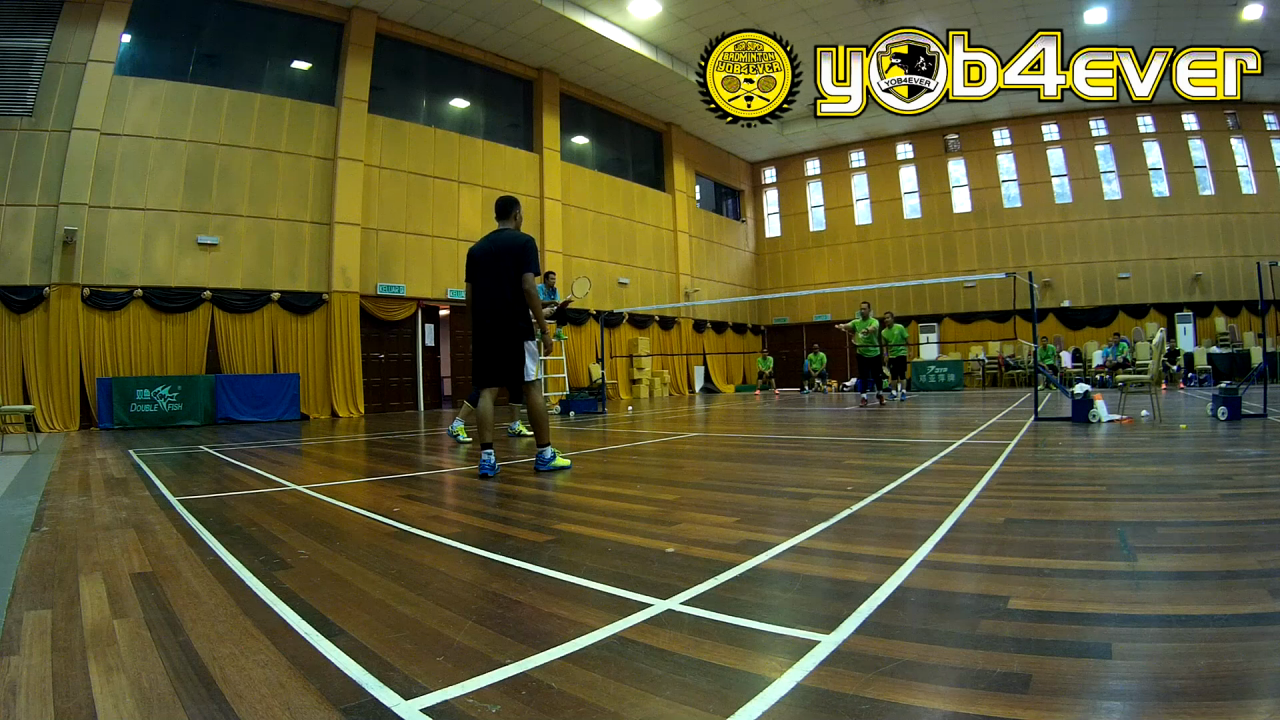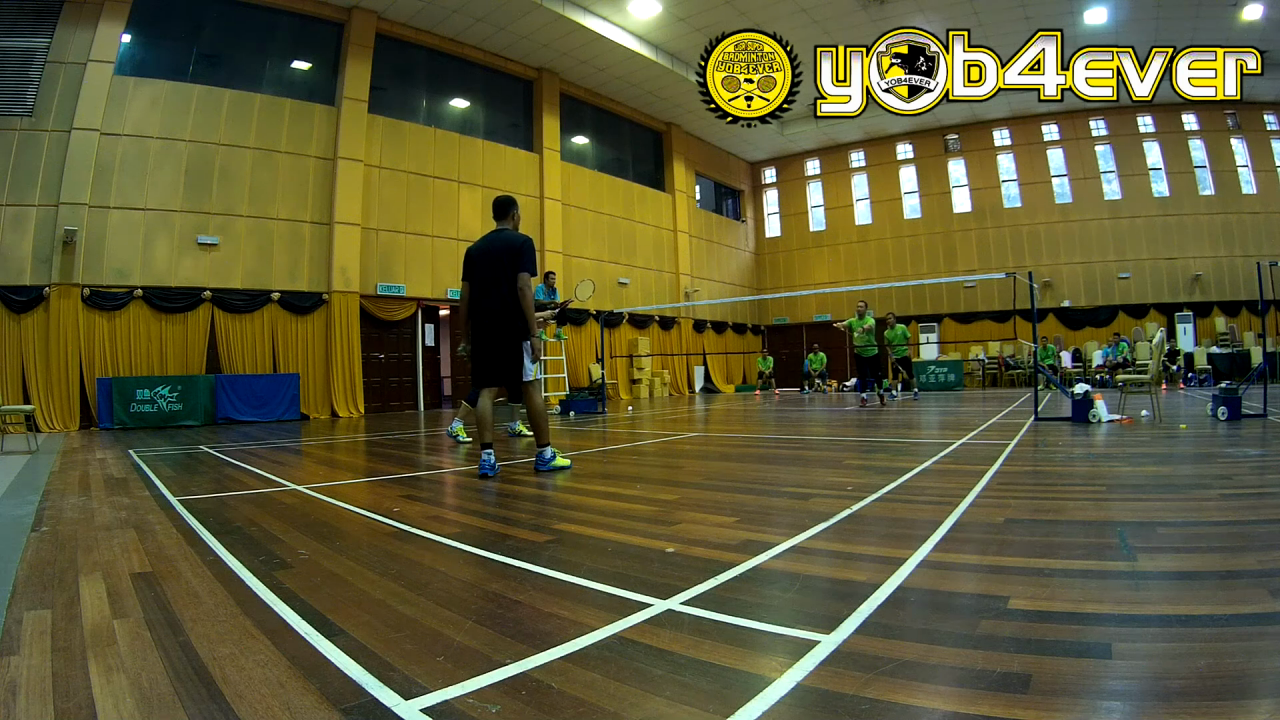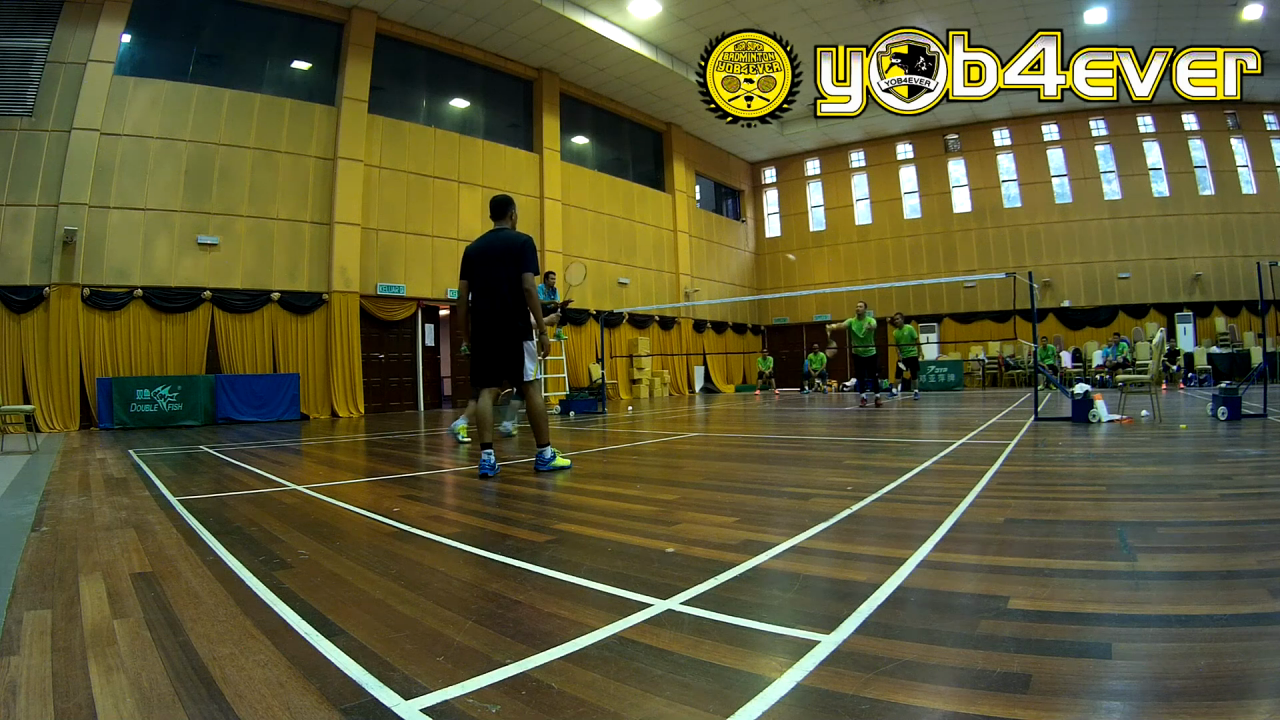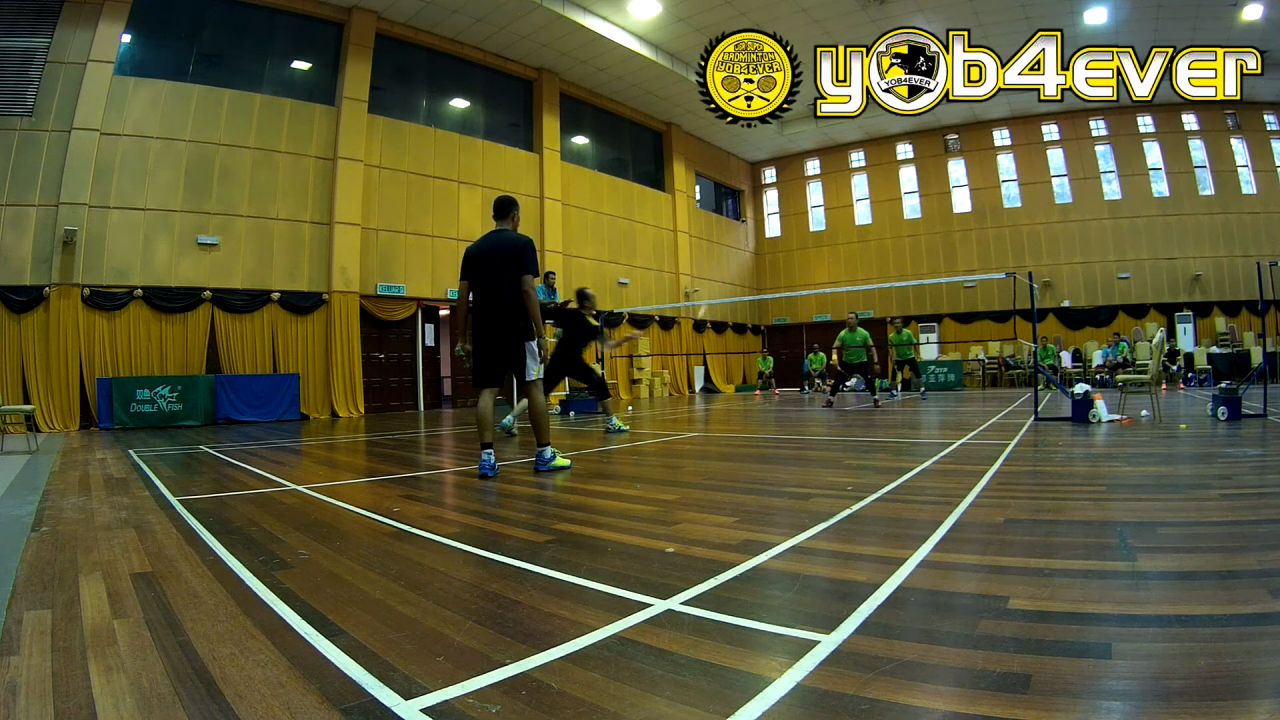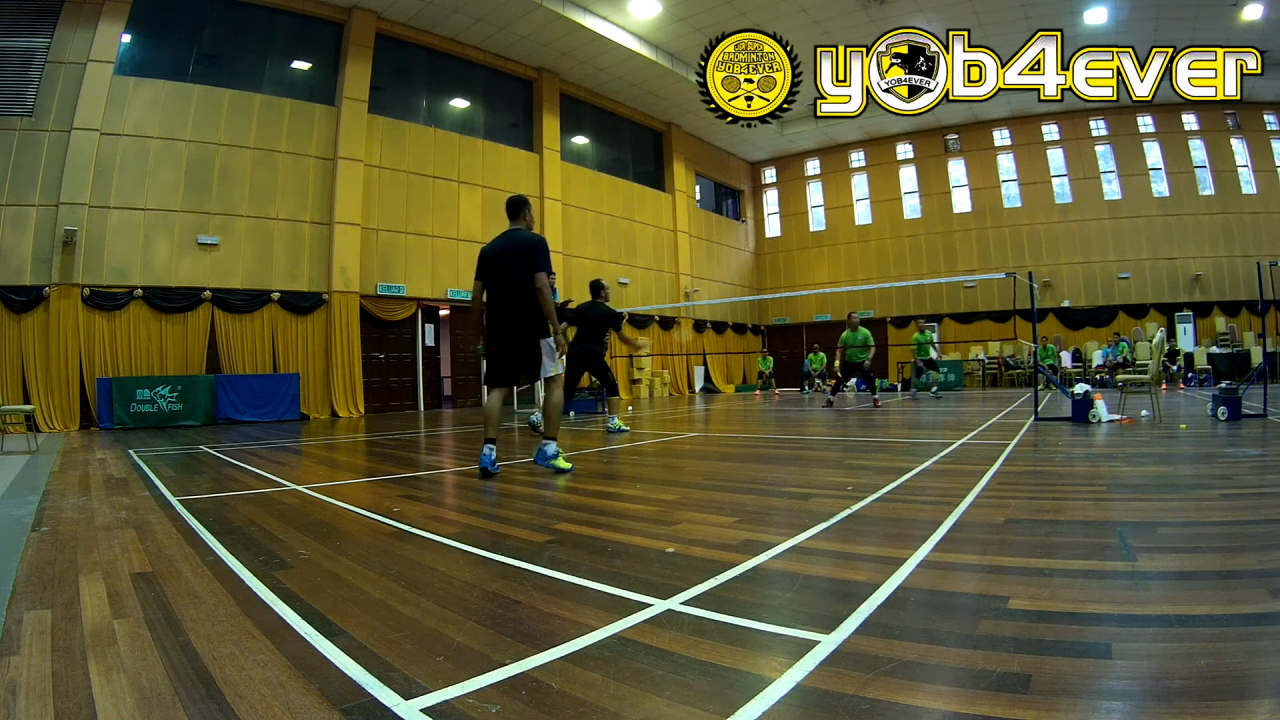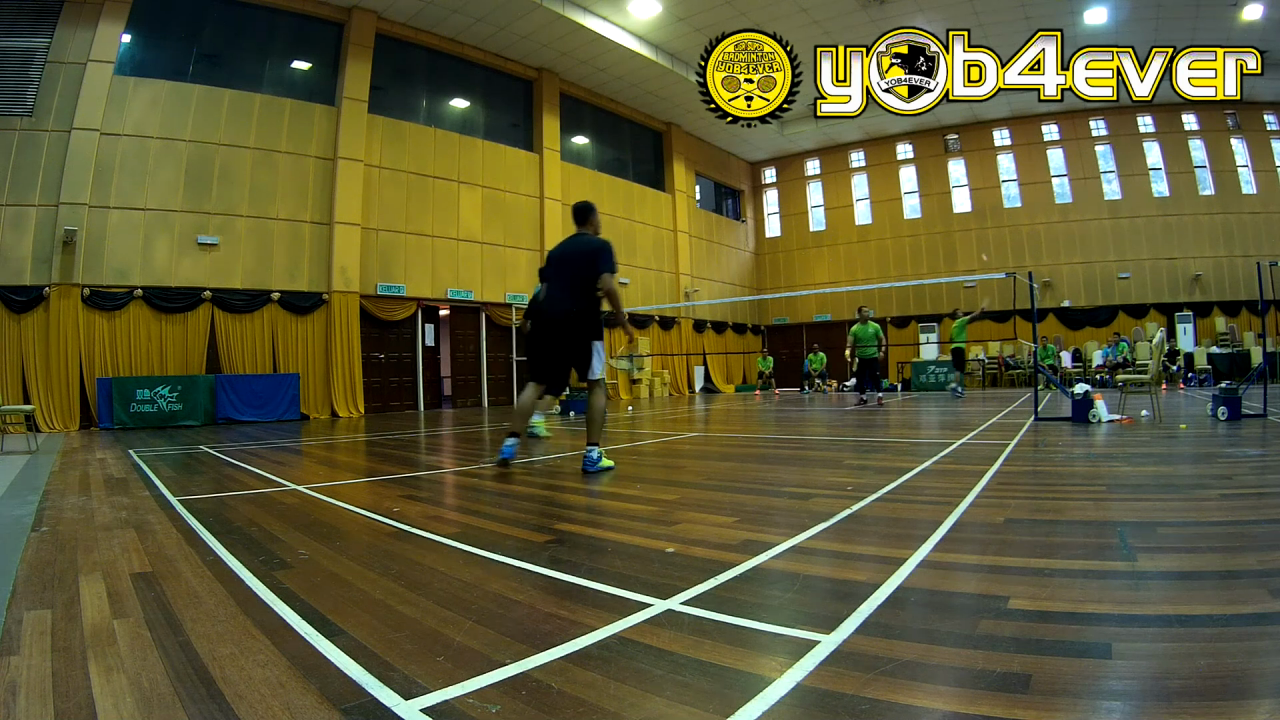
dt=0.5s
person 1, frame 1
left shoulder: (476, 249)
right shoulder: (524, 242)
left elbow: (470, 296)
right elbow: (528, 288)
right wrist: (544, 330)
left hip: (485, 331)
right hip: (516, 329)
left knee: (487, 391)
right knee: (532, 388)
left ankle: (487, 458)
right ankle: (545, 455)
person 1, frame 2
left shoulder: (474, 249)
right shoulder: (521, 242)
left elbow: (465, 297)
right elbow: (523, 288)
left wrist: (465, 338)
right wrist: (534, 333)
left hip: (483, 332)
right hip: (514, 330)
left knee: (486, 391)
right knee: (531, 388)
left ankle: (487, 457)
right ankle: (545, 455)
person 1, frame 3
left shoulder: (472, 249)
right shoulder: (522, 242)
left elbow: (463, 297)
right elbow: (529, 288)
left wrist: (466, 337)
right wrist: (542, 331)
left hip: (483, 332)
right hip: (515, 329)
left knee: (487, 391)
right knee: (531, 388)
left ankle: (487, 458)
right ankle: (545, 455)
person 1, frame 4
left shoulder: (473, 249)
right shoulder: (522, 243)
left elbow: (463, 298)
right elbow: (528, 291)
left wrist: (463, 339)
right wrist: (541, 334)
left hip: (484, 332)
right hip: (517, 330)
left knee: (487, 391)
right knee: (534, 388)
left ankle: (487, 457)
right ankle: (545, 454)
person 1, frame 5
left shoulder: (488, 249)
right shoulder: (535, 242)
left elbow: (476, 298)
right elbow: (542, 288)
left wrist: (488, 333)
right wrist: (557, 330)
left hip: (499, 329)
right hip: (532, 326)
left knee: (498, 390)
right knee: (554, 380)
left ankle: (488, 452)
right ankle: (548, 449)
person 1, frame 6
left shoulder: (555, 251)
right shoulder: (600, 245)
left elbow: (543, 294)
right elbow: (607, 286)
right wrist: (624, 323)
left hip: (551, 323)
right hip: (583, 322)
left knee: (536, 386)
right knee: (597, 387)
left ankle: (510, 444)
right ankle: (593, 454)
